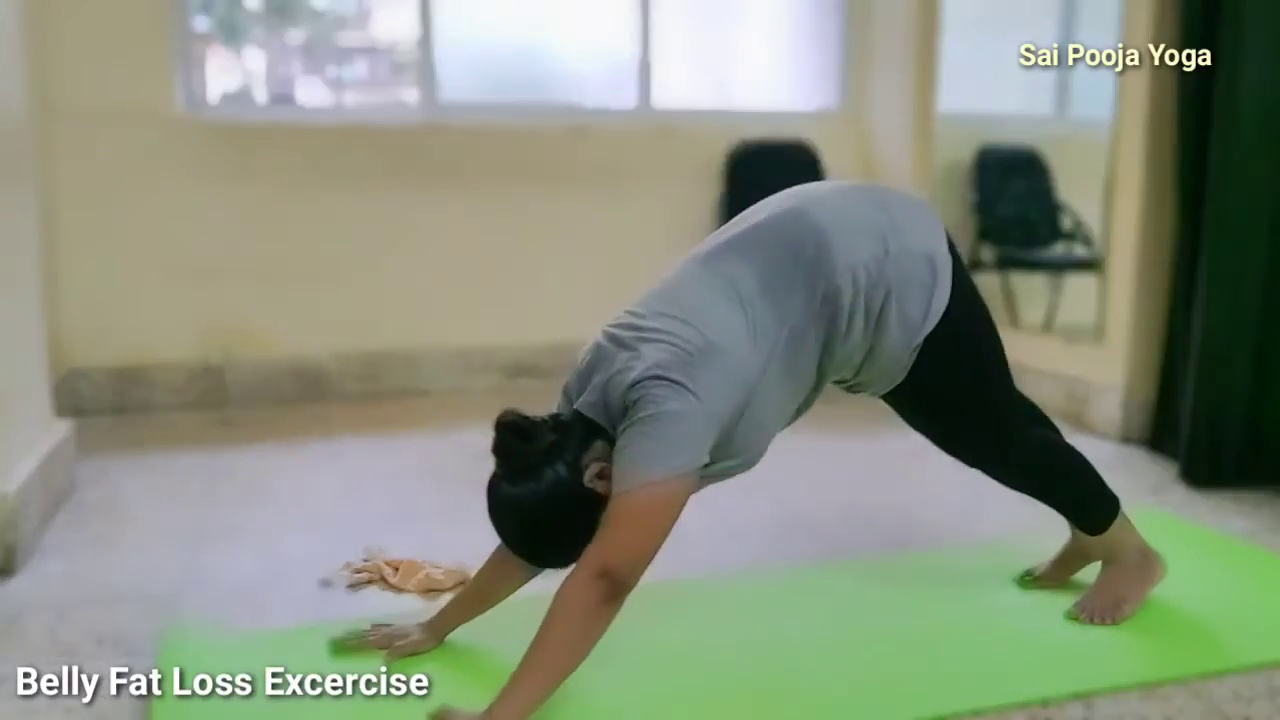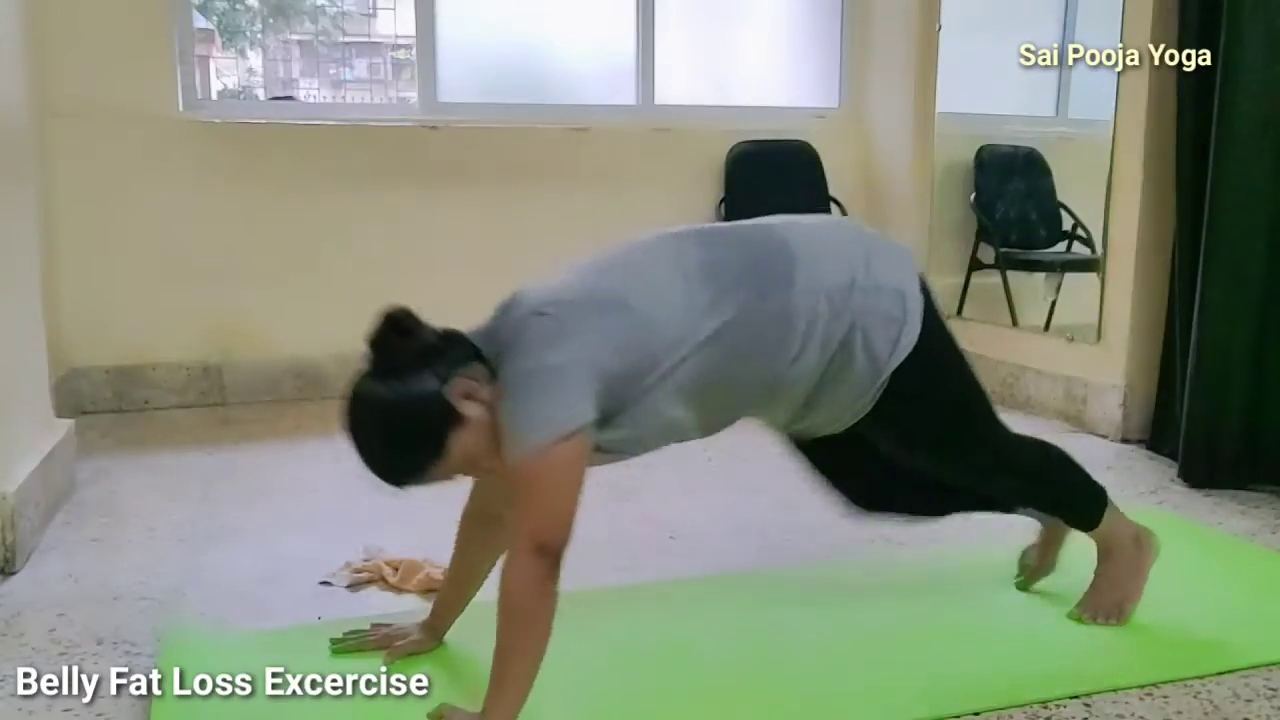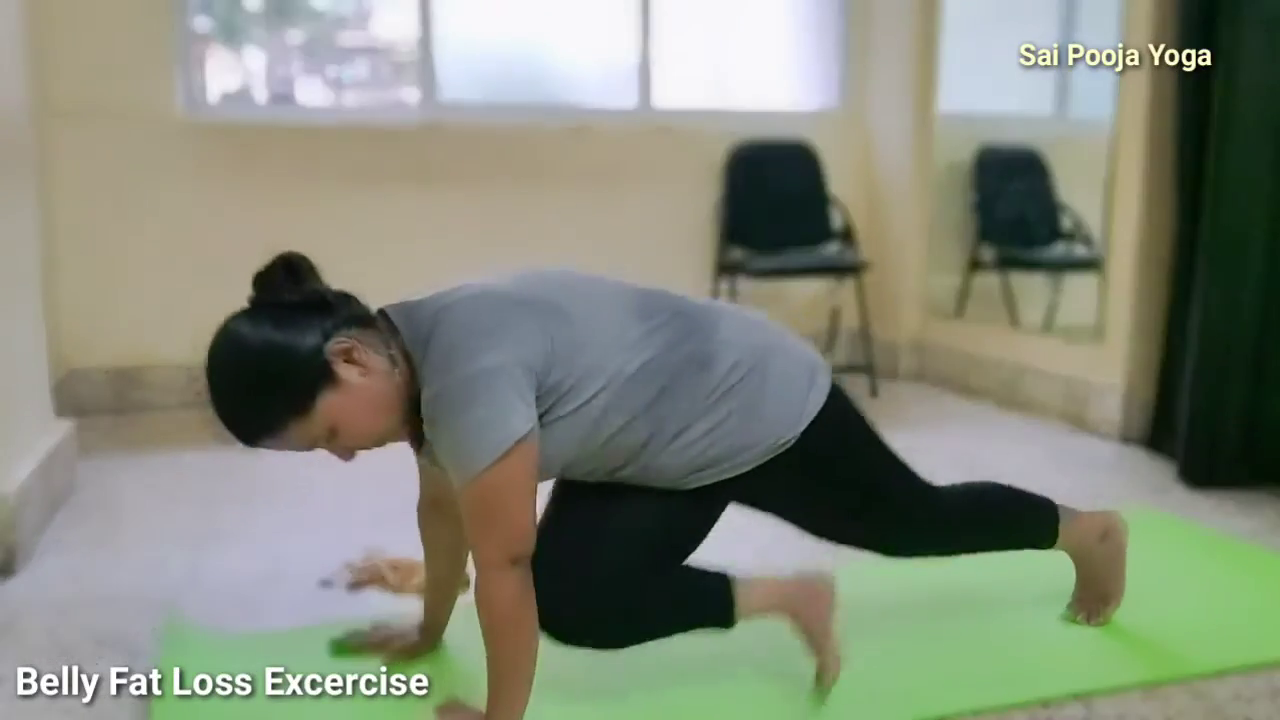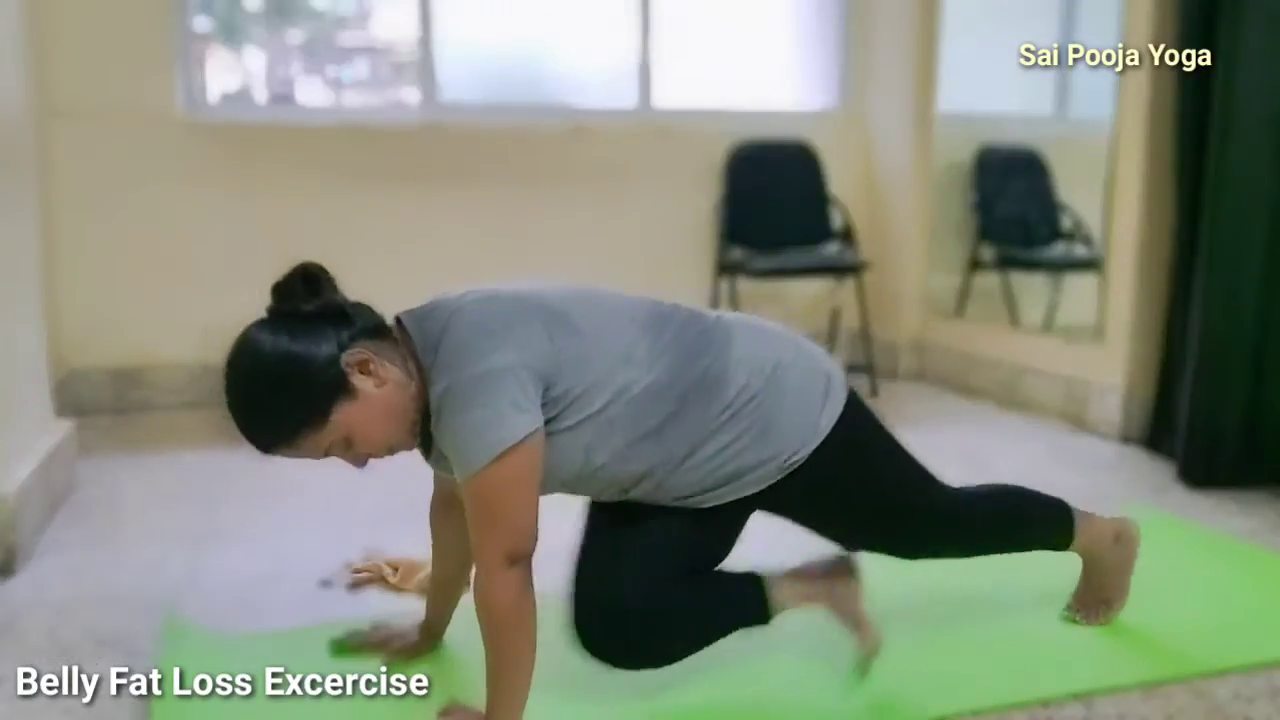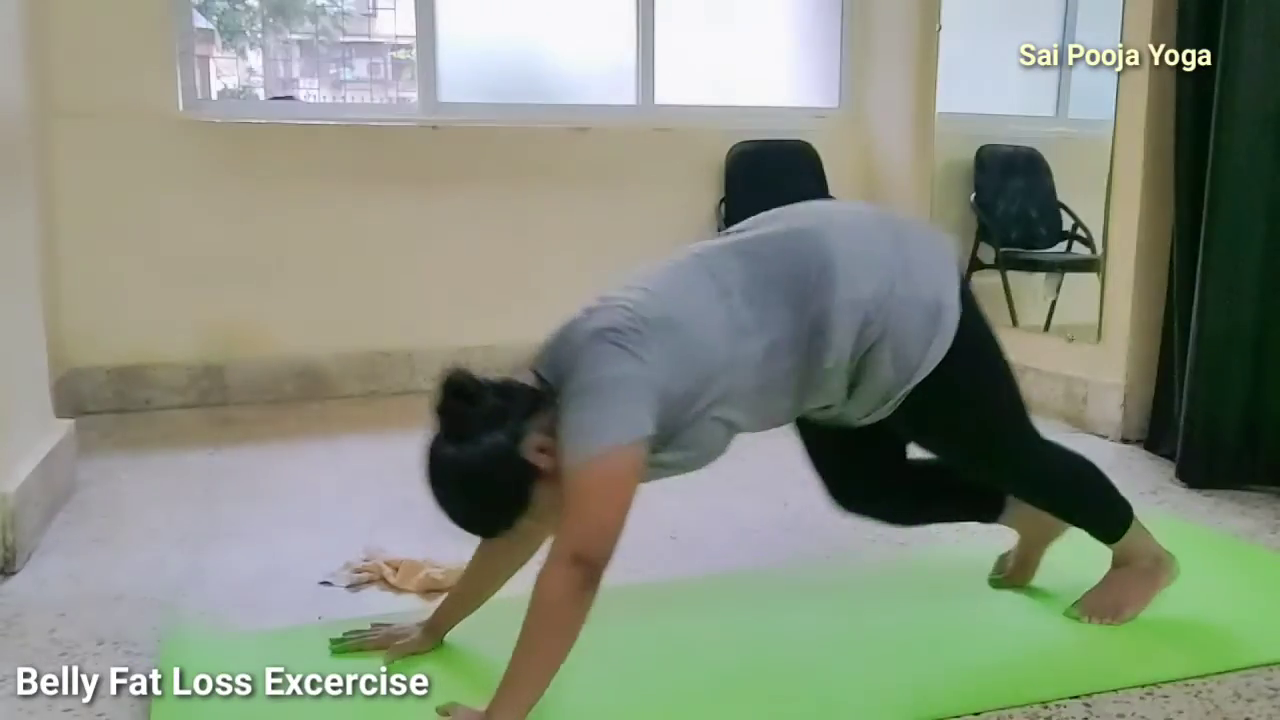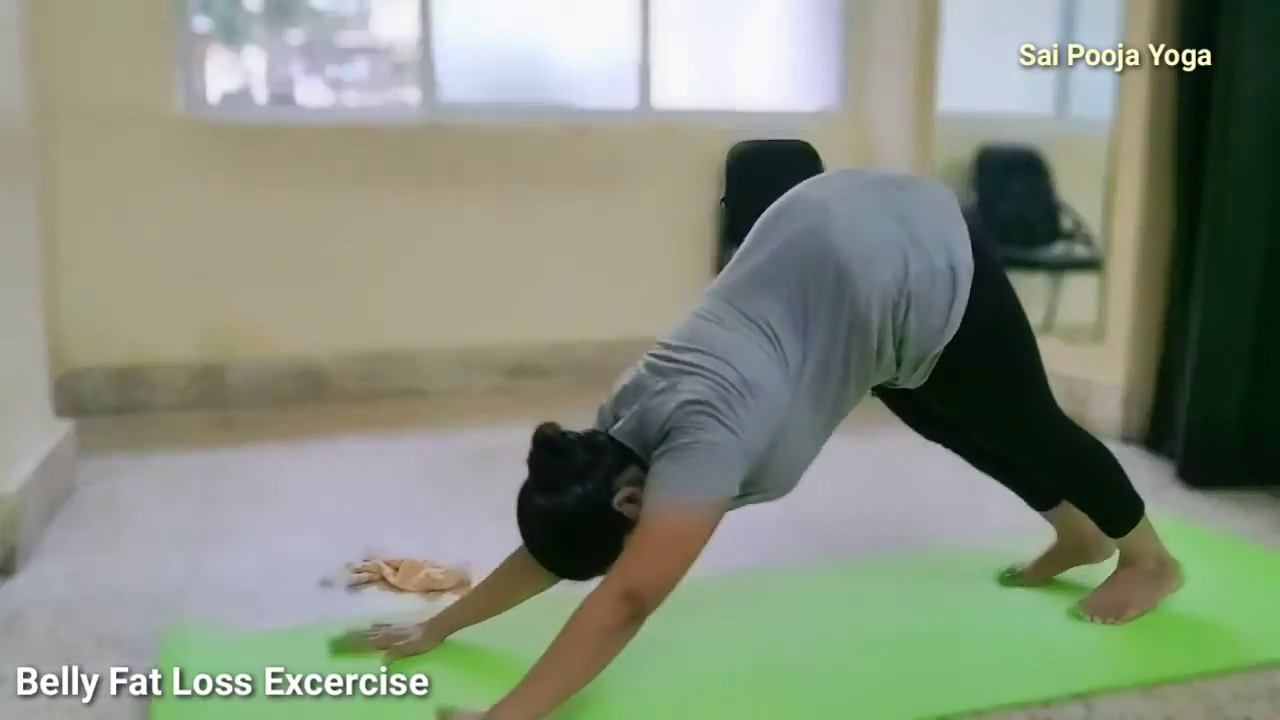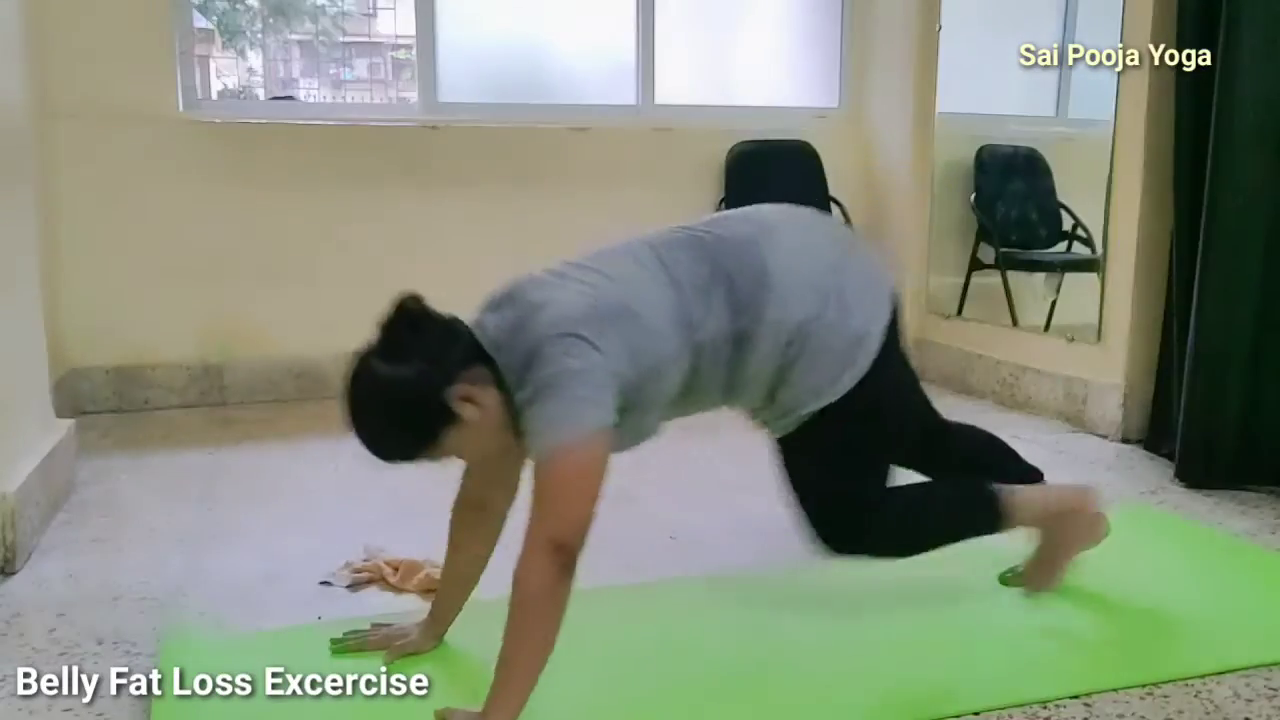
dt=0.4s
person 1, frame 1
left shoulder: (663, 413)
right shoulder: (585, 416)
left elbow: (603, 582)
right elbow: (541, 535)
right wrist: (435, 626)
left hip: (889, 268)
right hip: (822, 243)
left knee: (994, 429)
right knee: (976, 425)
left ankle: (1130, 553)
right ankle: (1087, 535)
person 1, frame 2
left shoulder: (539, 371)
right shoulder: (491, 363)
left elbow: (536, 552)
right elbow: (492, 509)
right wrist: (433, 627)
left hip: (854, 313)
right hip: (790, 355)
left knee: (979, 452)
right knee: (874, 489)
left ankle: (1122, 539)
right ankle: (1046, 510)
person 1, frame 3
left shoulder: (466, 367)
right shoulder: (406, 360)
left elbow: (505, 564)
right elbow: (443, 504)
right wrist: (428, 631)
left hip: (756, 407)
right hip: (652, 449)
left knee: (912, 521)
right knee: (572, 604)
left ankle: (1088, 532)
right ankle: (783, 598)
person 1, frame 4
left shoulder: (475, 376)
right shoulder: (422, 363)
left elbow: (505, 562)
right elbow: (455, 509)
right wrist: (429, 628)
left hip: (775, 415)
right hip: (684, 454)
left knee: (925, 519)
right knee: (619, 632)
left ankle: (1102, 535)
right ankle: (814, 585)
person 1, frame 5
left shoulder: (605, 395)
right shoulder: (547, 400)
left elbow: (577, 570)
right elbow: (520, 523)
right wrist: (432, 628)
left hip: (897, 297)
right hip: (835, 280)
left knee: (1006, 451)
right knee: (865, 490)
left ankle: (1142, 554)
right ankle: (1029, 517)
person 1, frame 6
left shoulder: (700, 441)
right shoulder: (623, 430)
left elbow: (625, 604)
right elbow: (550, 541)
right wrist: (437, 626)
left hip: (917, 258)
right hip: (849, 226)
left knee: (1026, 426)
right knee: (944, 419)
left ankle: (1149, 556)
right ankle: (1080, 530)
person 1, frame 7
left shoulder: (560, 371)
right shoulder: (490, 346)
left elbow: (553, 553)
right elbow: (483, 498)
right wrist: (433, 627)
left hip: (819, 305)
right hip: (796, 264)
left knee: (848, 523)
right knee: (911, 435)
left ankle: (1049, 506)
right ankle: (1066, 514)
